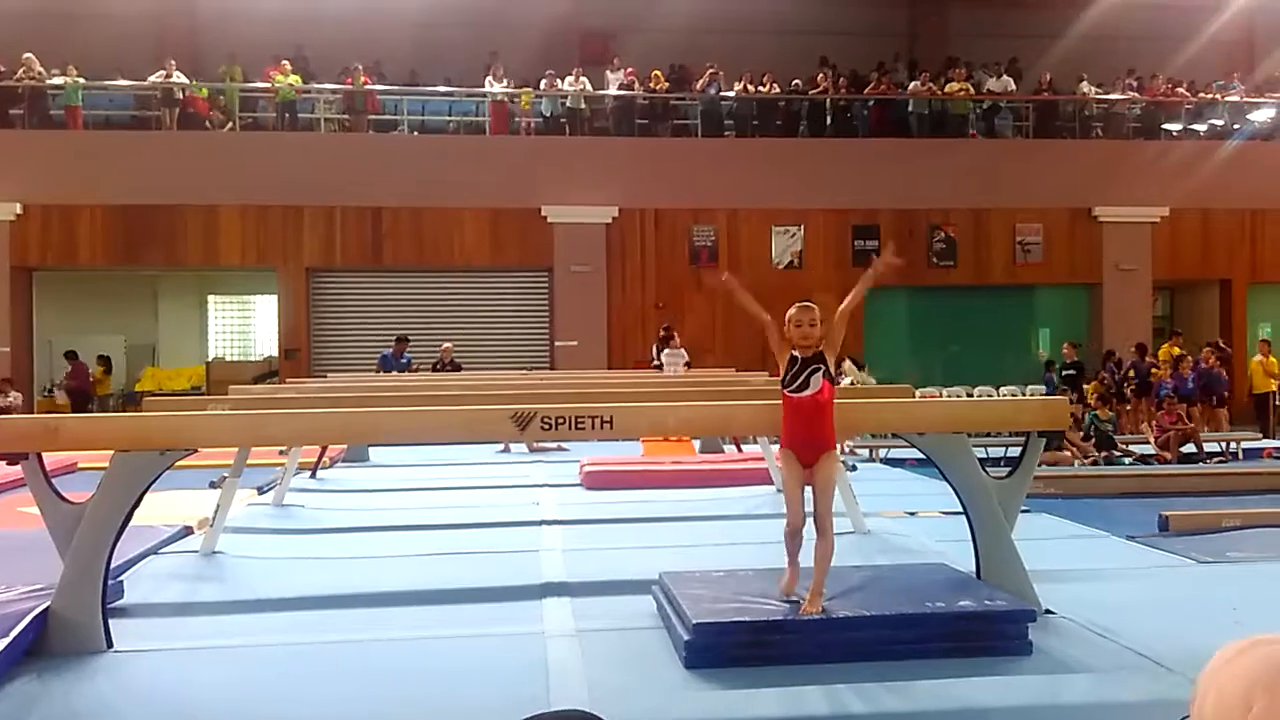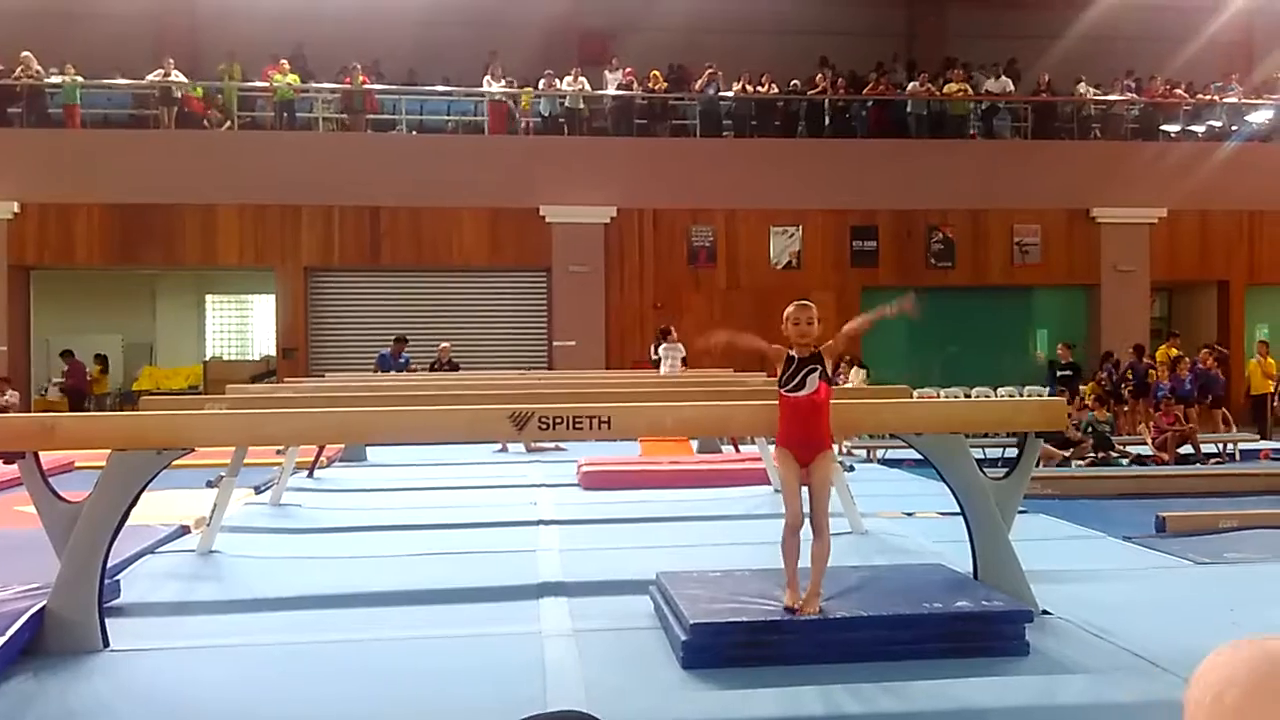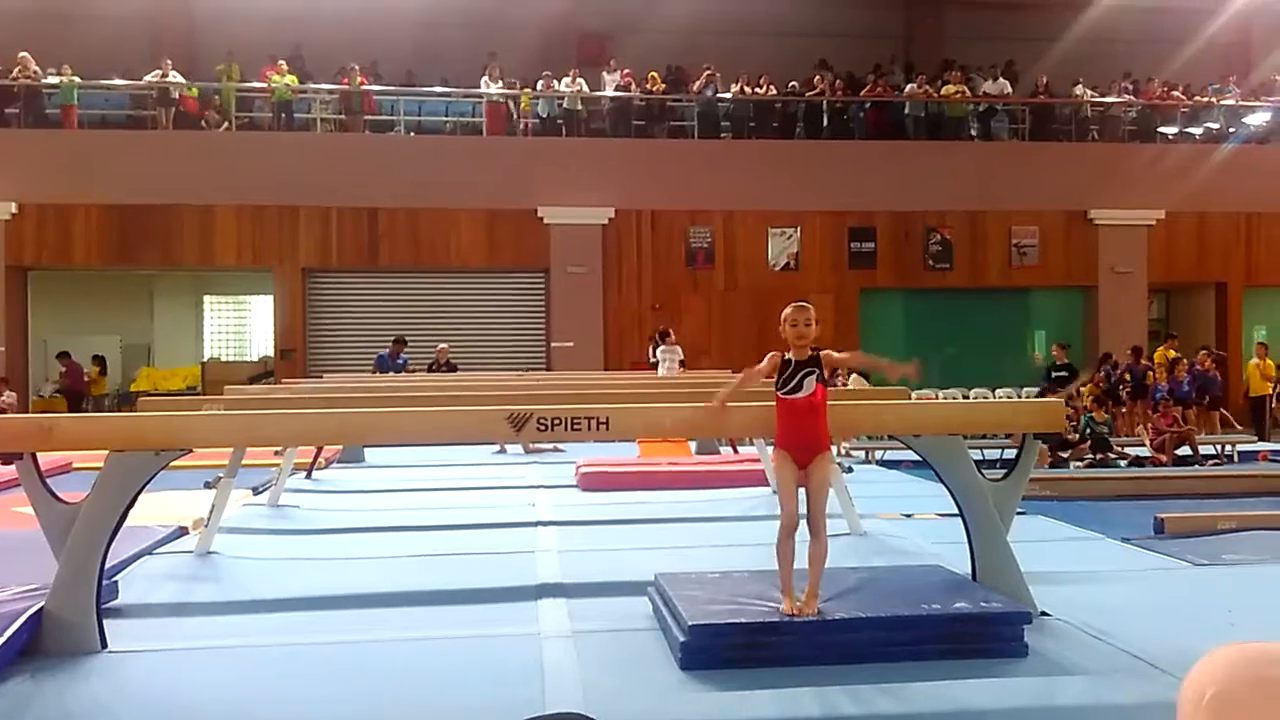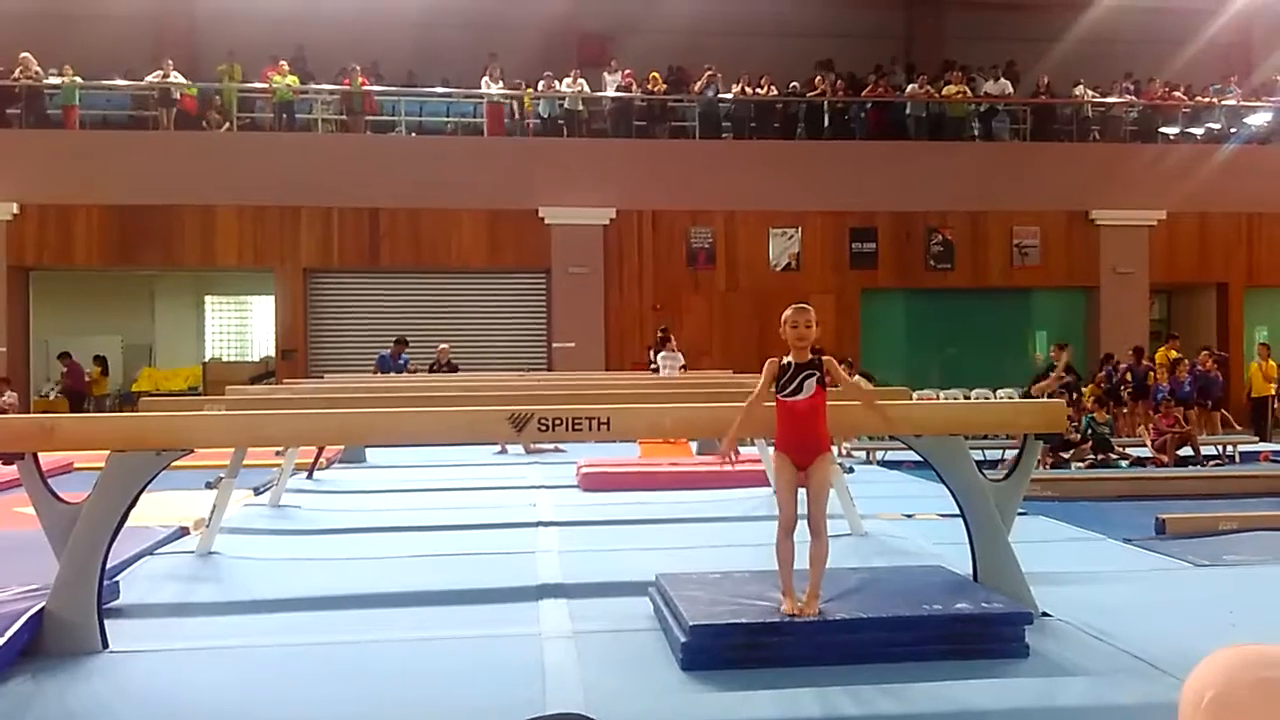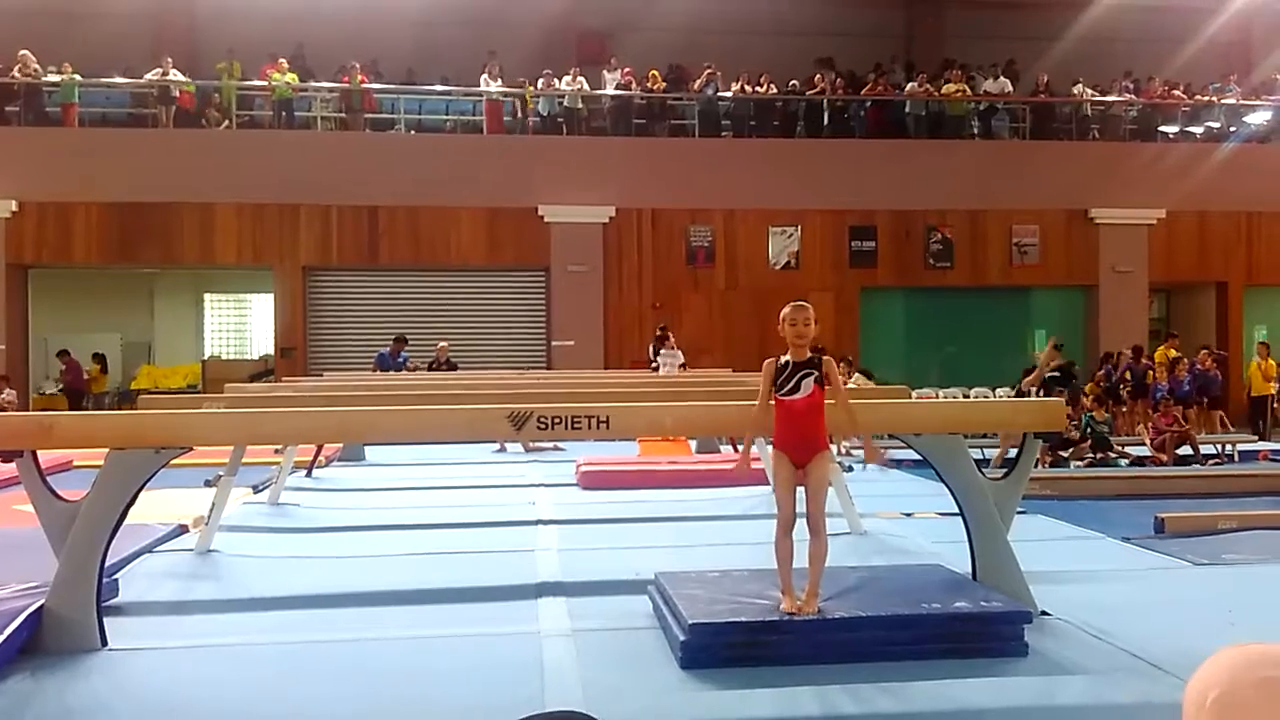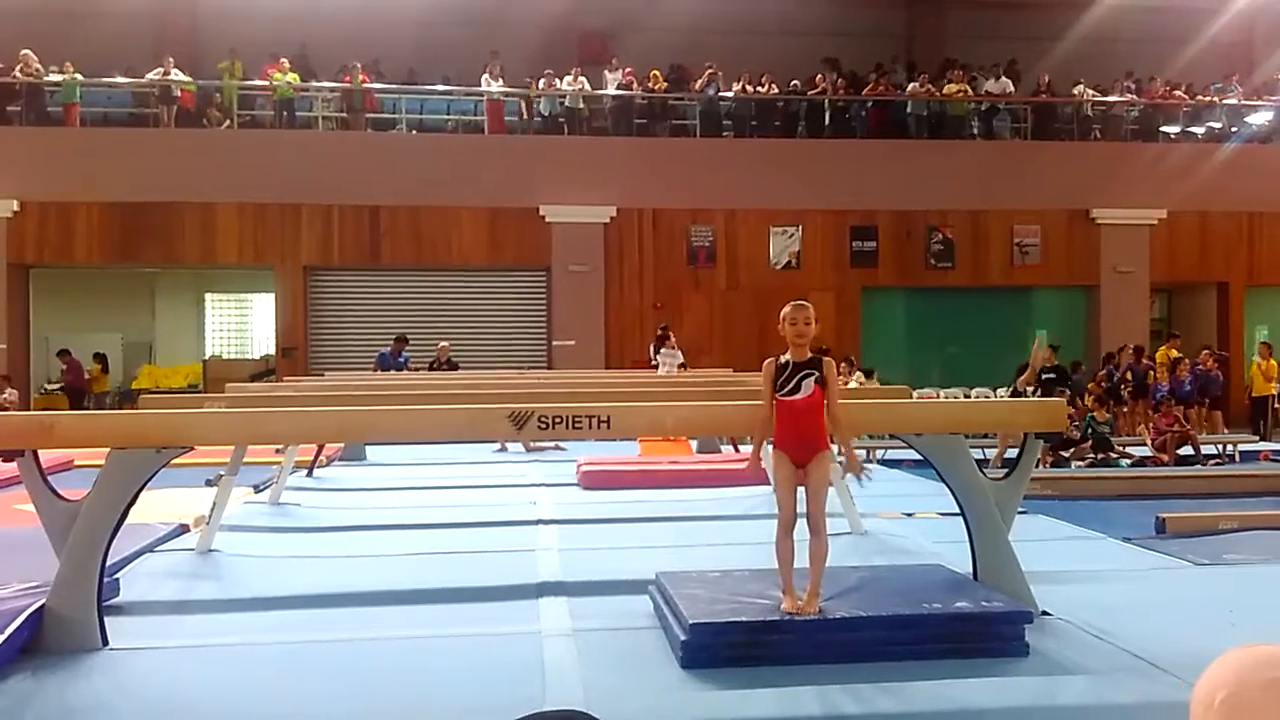
dt=0.1s
person 1, frame 1
left shoulder: (829, 353)
right shoulder: (783, 353)
left elbow: (846, 311)
right elbow: (764, 319)
left wrist: (874, 271)
right wrist: (736, 288)
left hip: (825, 450)
right hip: (791, 450)
left knee: (824, 522)
right knee: (794, 518)
left ankle: (816, 590)
right ankle: (793, 566)
person 1, frame 2
left shoulder: (826, 356)
right shoulder: (780, 358)
left elbow: (851, 329)
right elbow: (757, 343)
left wrist: (887, 311)
right wrist: (726, 336)
left hip: (821, 449)
right hip: (788, 448)
left knee: (820, 522)
right knee: (793, 517)
left ankle: (814, 592)
right ankle: (791, 586)
person 1, frame 3
left shoulder: (824, 360)
right shoulder: (777, 360)
left elbow: (855, 360)
right elbow: (753, 375)
left wrist: (892, 367)
right wrist: (727, 393)
left hip: (819, 450)
right hip: (785, 451)
left knee: (817, 522)
right knee: (788, 520)
left ankle: (813, 593)
right ankle: (787, 593)
person 1, frame 4
left shoulder: (825, 365)
right shoulder: (775, 366)
left elbow: (852, 388)
right elbow: (755, 399)
left wrist: (883, 412)
right wrist: (733, 434)
left hip: (820, 452)
right hip: (785, 452)
left knee: (817, 523)
right knee: (786, 522)
left ankle: (814, 594)
right ankle: (787, 593)
person 1, frame 5
left shoulder: (825, 365)
right shoulder: (773, 366)
left elbow: (842, 403)
right elbow: (762, 411)
right wrist: (746, 450)
left hip: (818, 450)
right hip: (783, 451)
left knee: (817, 521)
right knee: (785, 521)
left ankle: (813, 592)
right ankle: (786, 591)
person 1, frame 6
left shoulder: (825, 365)
right shoulder: (772, 366)
left elbow: (833, 413)
right elbow: (767, 414)
left wrist: (849, 452)
right wrist: (756, 452)
left hip: (818, 450)
right hip: (783, 451)
left knee: (817, 521)
right knee: (786, 521)
left ankle: (814, 592)
right ankle: (788, 591)
